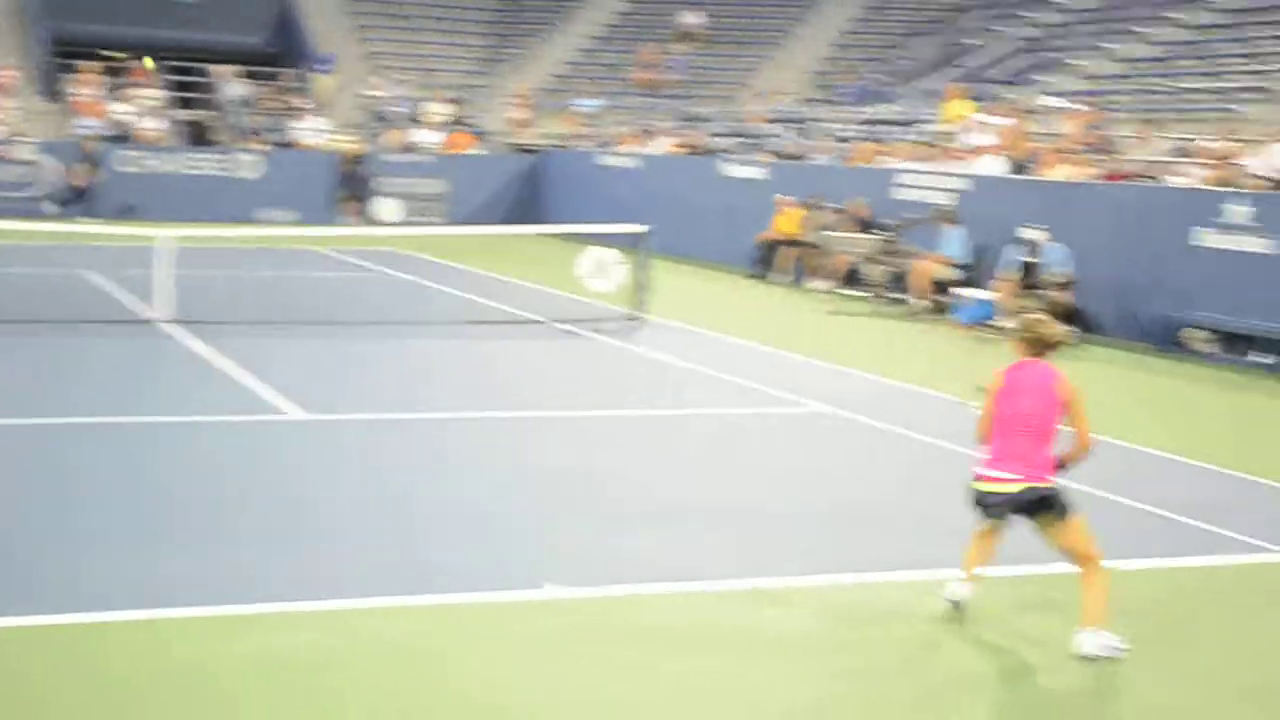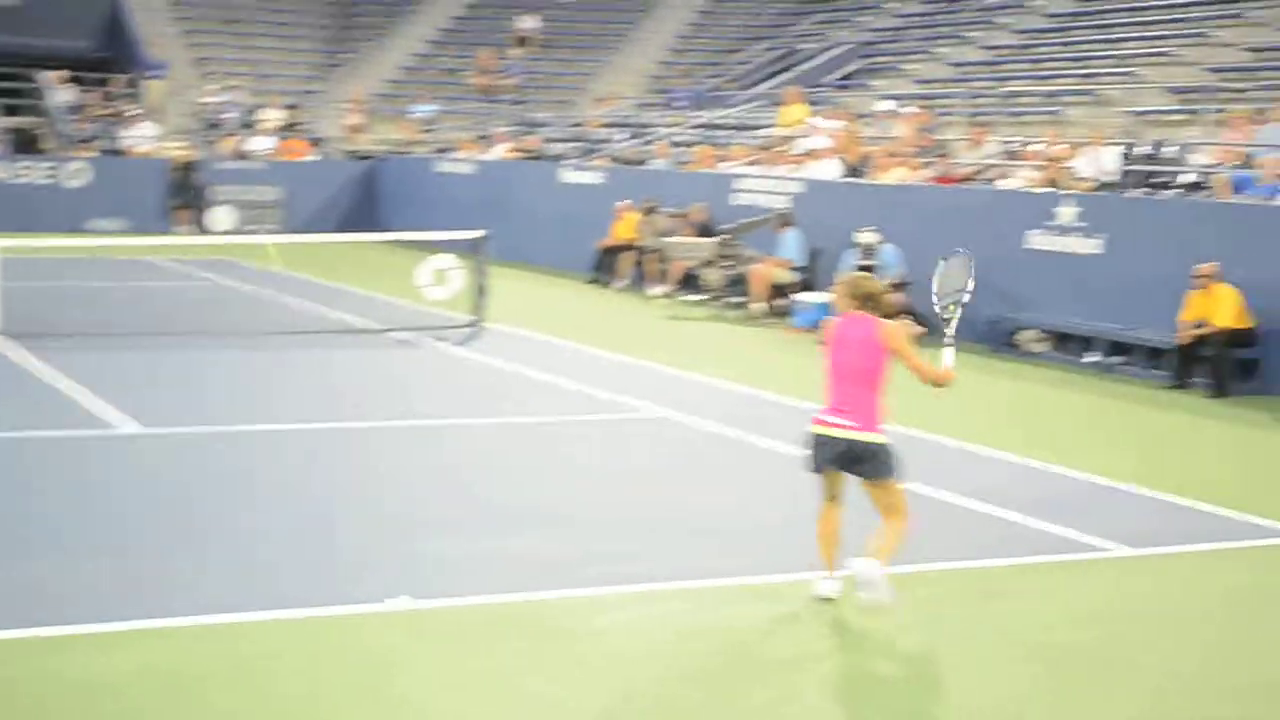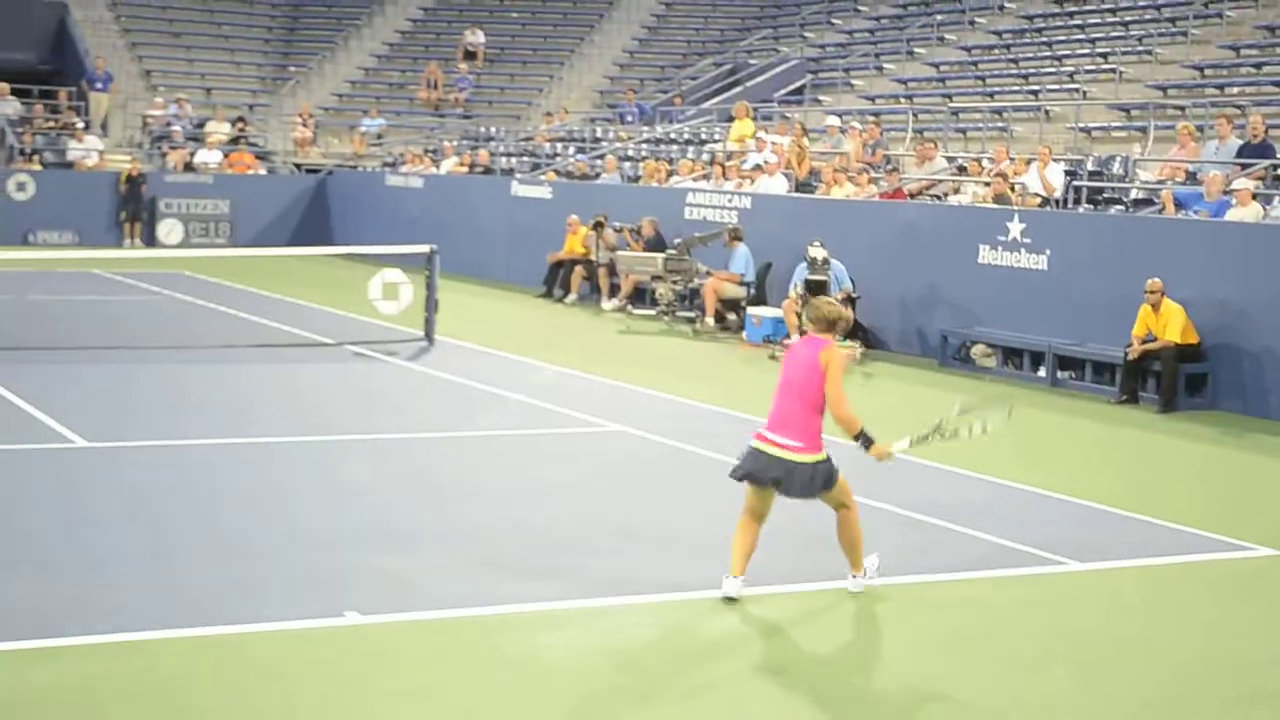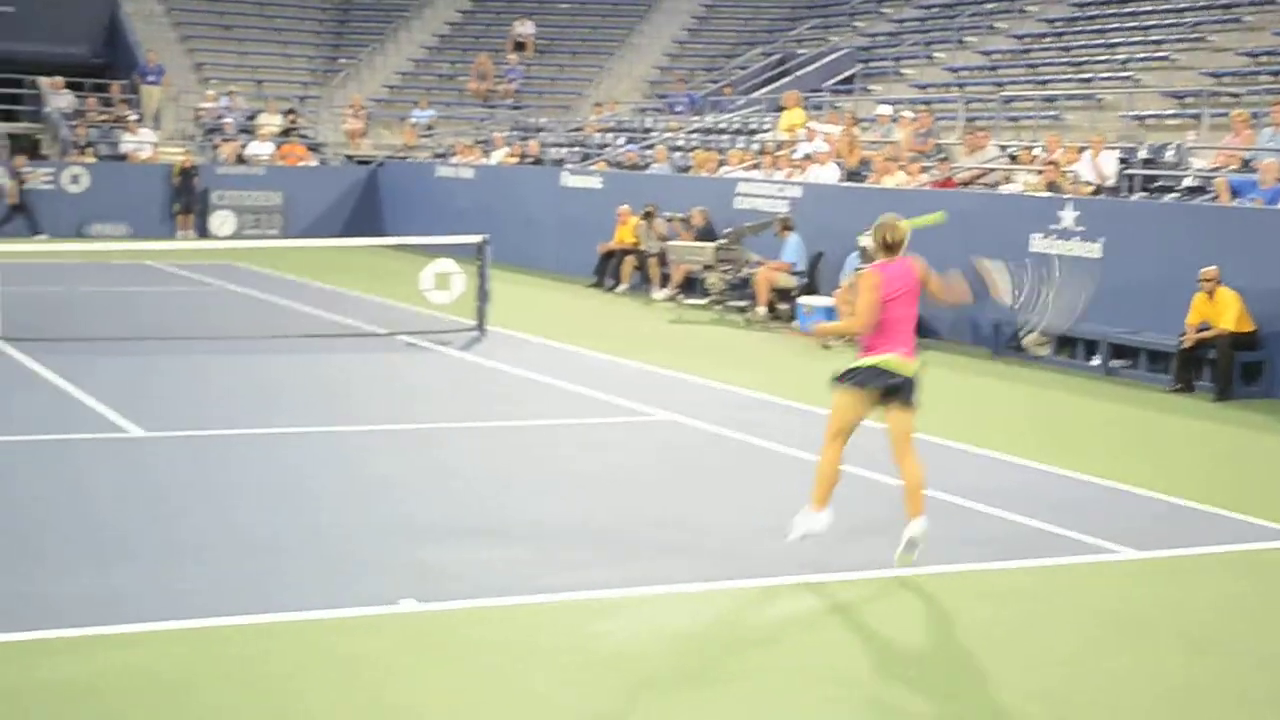
dt=0.3s
person 1, frame 1
left shoulder: (1001, 378)
right shoulder: (1062, 384)
right elbow: (1083, 444)
left hip: (993, 483)
right hip: (1036, 489)
left knee: (989, 530)
right knee: (1090, 562)
left ankle: (965, 583)
right ankle: (1092, 633)
person 1, frame 2
left shoulder: (834, 327)
right shoulder: (888, 331)
right elbow: (930, 376)
right wrist: (946, 375)
left hip: (827, 433)
right hip: (865, 439)
left knee: (832, 502)
right knee: (895, 517)
left ankle: (827, 577)
right ankle: (871, 564)
person 1, frame 3
left shoulder: (796, 347)
right shoulder: (834, 354)
right elbow: (838, 411)
right wrist: (869, 443)
left hip: (765, 448)
right hip: (805, 455)
left knee: (751, 518)
right knee: (845, 505)
left ankle: (733, 579)
right ankle: (858, 573)
person 1, frame 4
left shoulder: (871, 275)
right shoulder: (915, 266)
left elbow: (861, 325)
right elbow: (943, 293)
left wrist: (825, 328)
right wrist: (957, 285)
left hip: (874, 366)
right hip: (903, 368)
left knee: (833, 439)
right knee: (904, 451)
left ankle: (817, 511)
right ankle: (916, 521)
